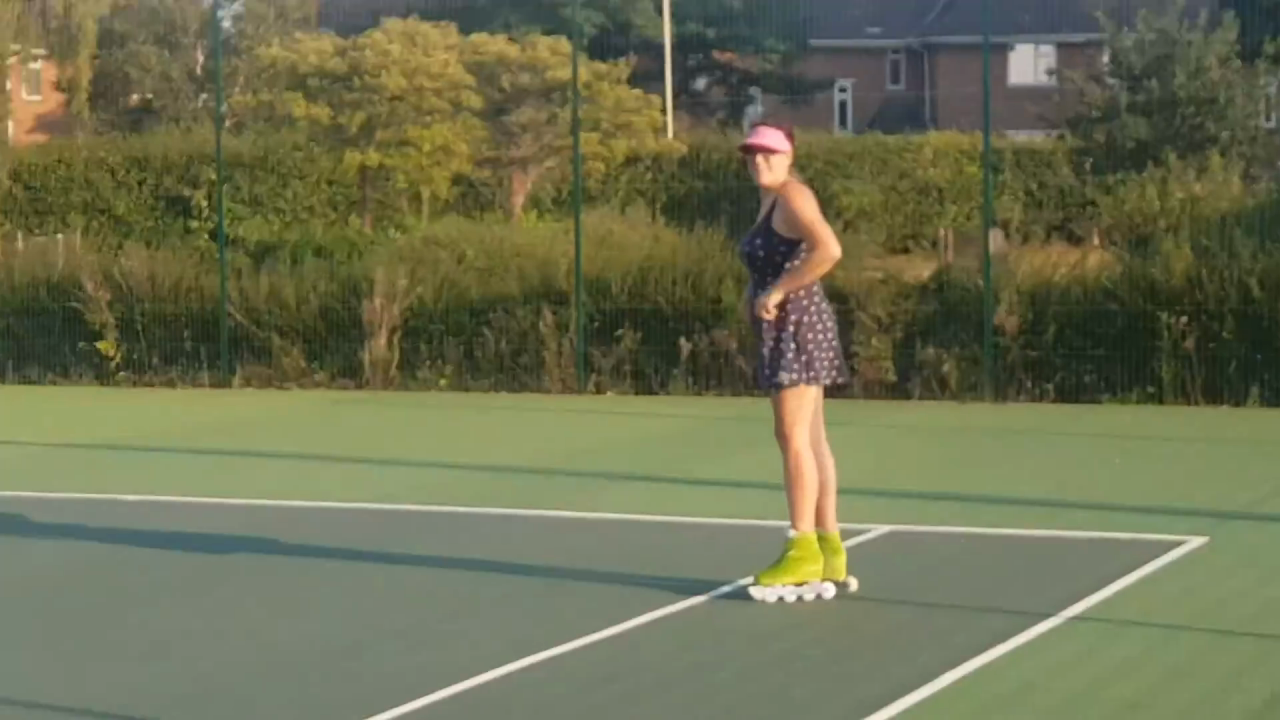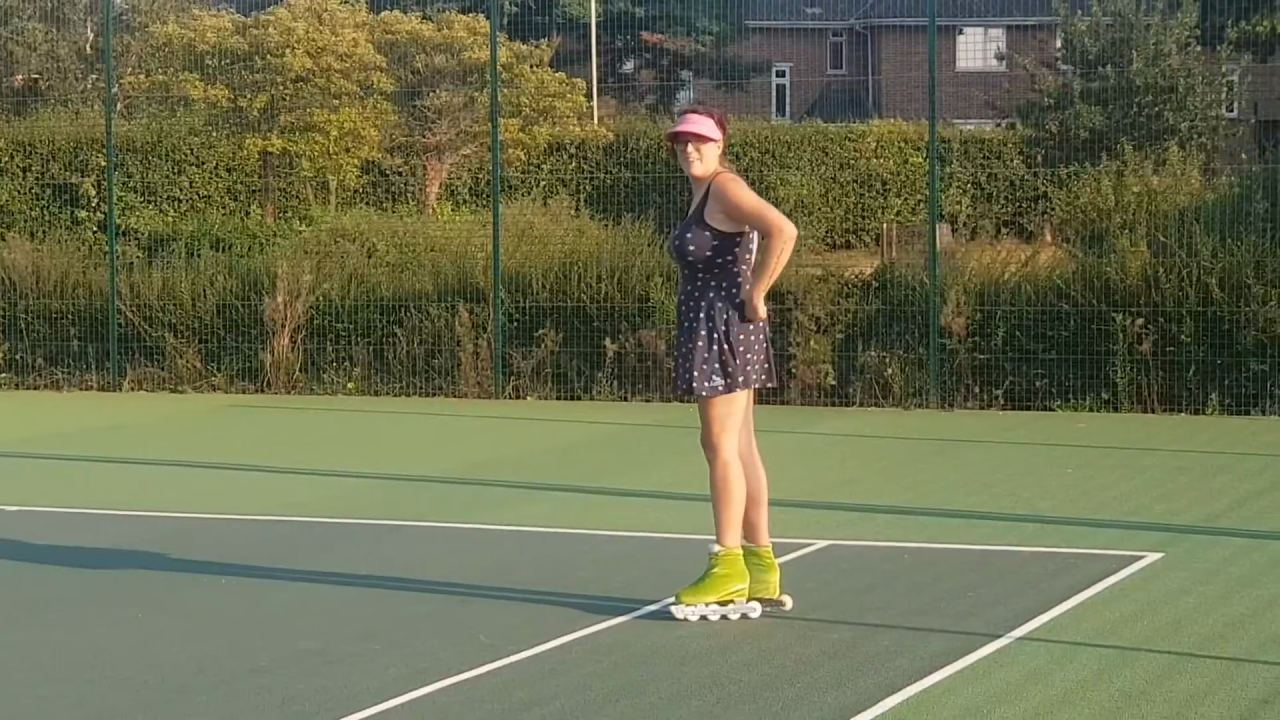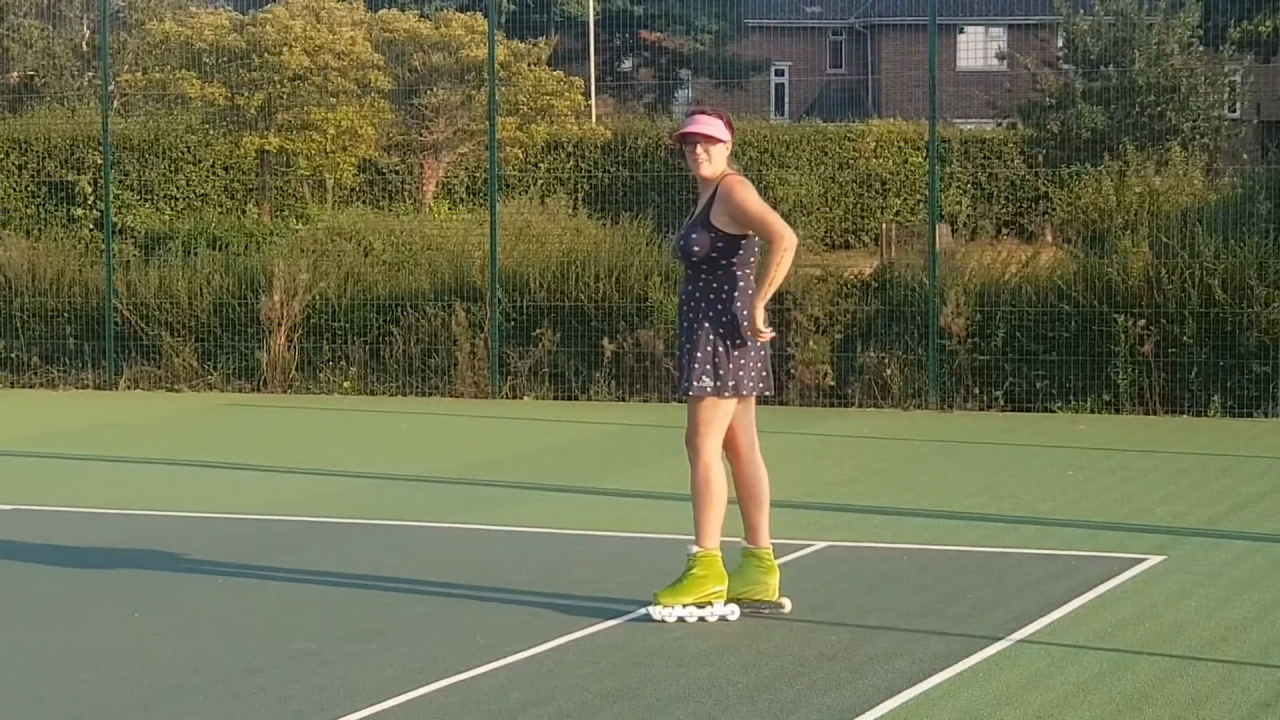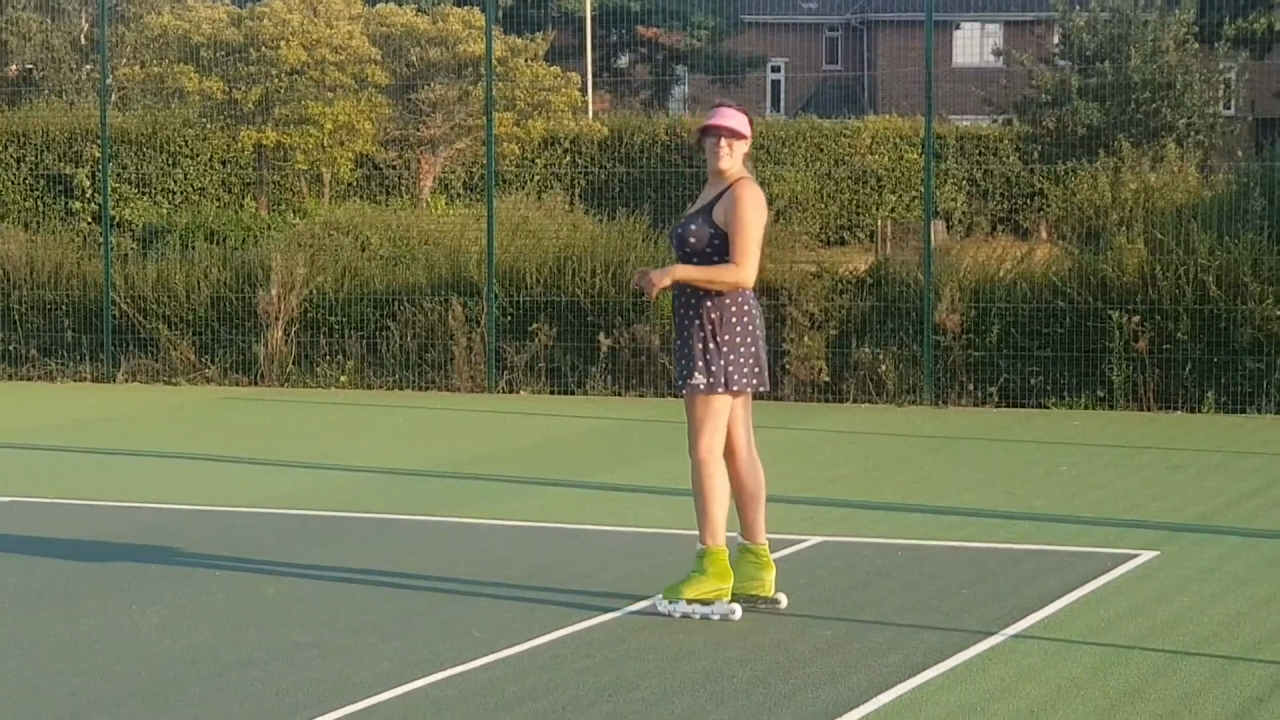
dt=0.4s
person 1, frame 1
left shoulder: (791, 196)
right shoulder: (770, 200)
left elbow: (827, 249)
left wrist: (774, 293)
right wrist: (759, 297)
left hip: (795, 326)
right hip: (787, 329)
left knee: (793, 437)
right knee: (811, 439)
left ankle: (803, 550)
right ankle: (828, 547)
person 1, frame 2
left shoulder: (724, 187)
right shoulder: (704, 193)
left elbow: (783, 231)
left wrist: (754, 295)
left hip: (725, 329)
right hip: (712, 330)
left knee: (720, 447)
right knee: (739, 449)
person 1, frame 3
left shoulder: (733, 190)
right shoulder: (711, 196)
left elbow: (785, 242)
left wrist: (756, 307)
left hip: (724, 333)
right hip: (716, 332)
left knee: (702, 446)
right knee: (740, 450)
person 1, frame 4
left shoulder: (743, 193)
right shoulder: (713, 190)
left elbow: (743, 274)
left wrist: (674, 274)
right wrist: (664, 278)
left hip: (721, 328)
right hip: (711, 329)
left knee: (705, 447)
right knee: (737, 446)
